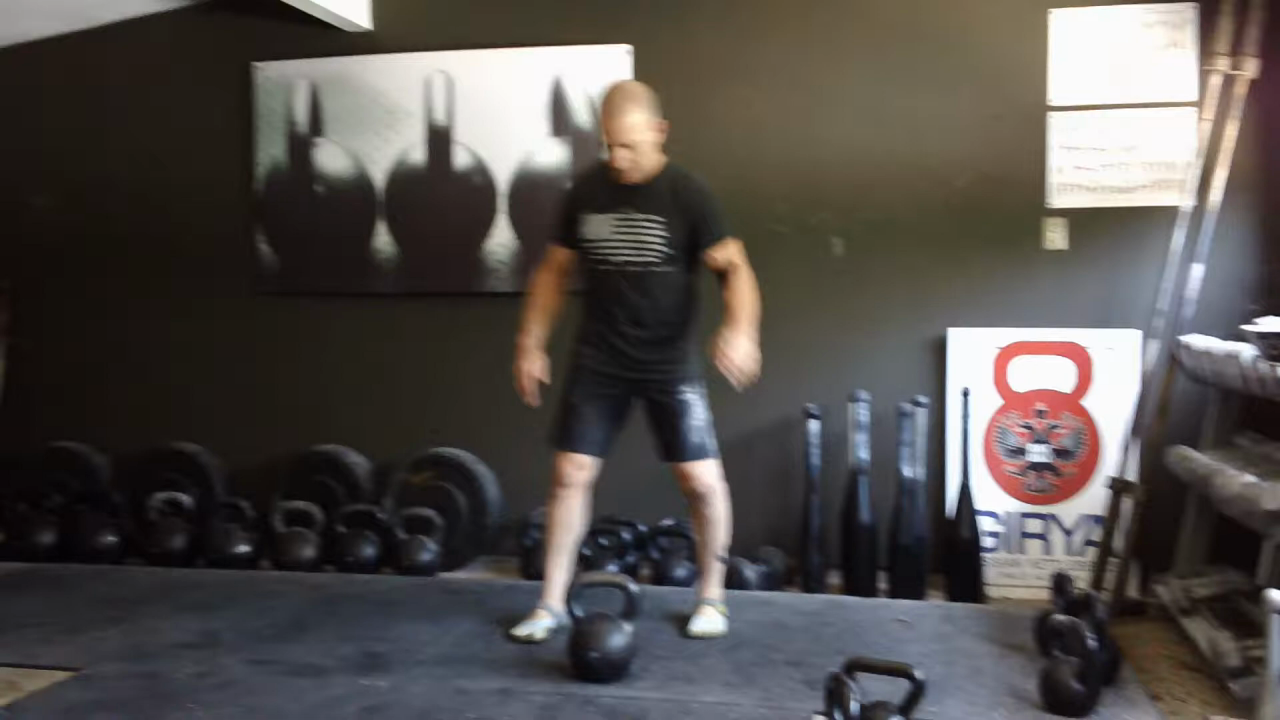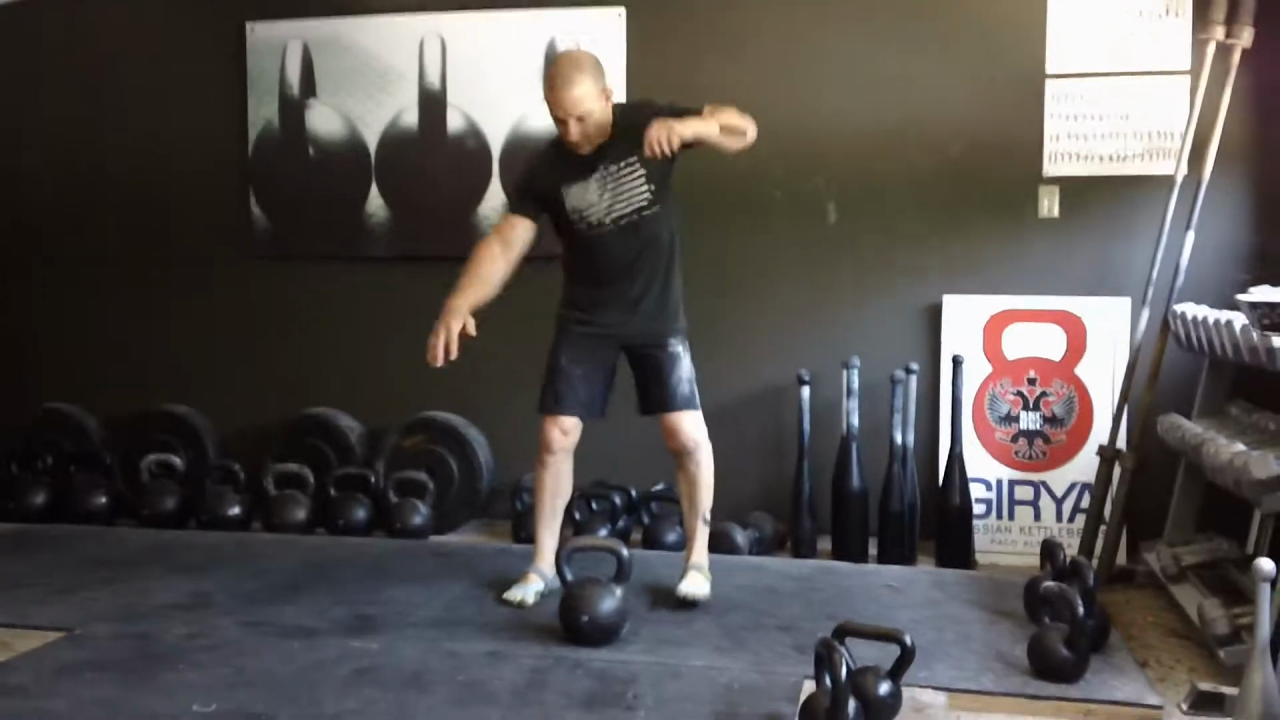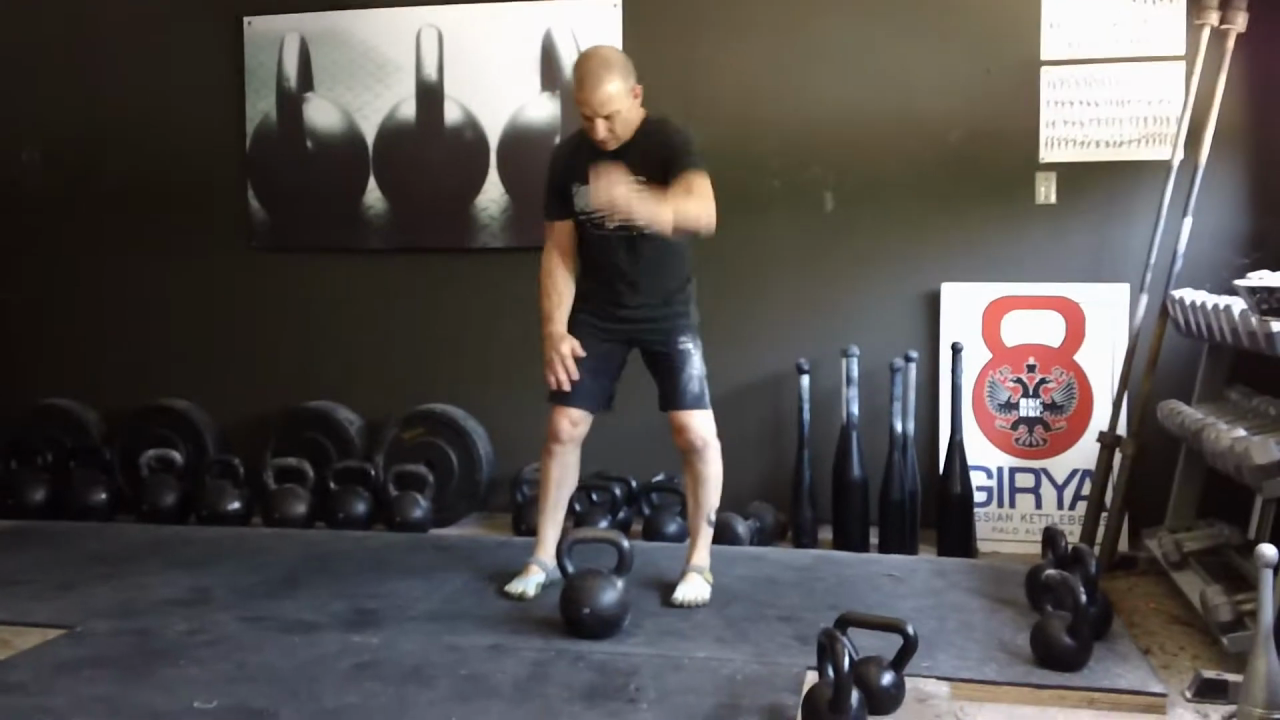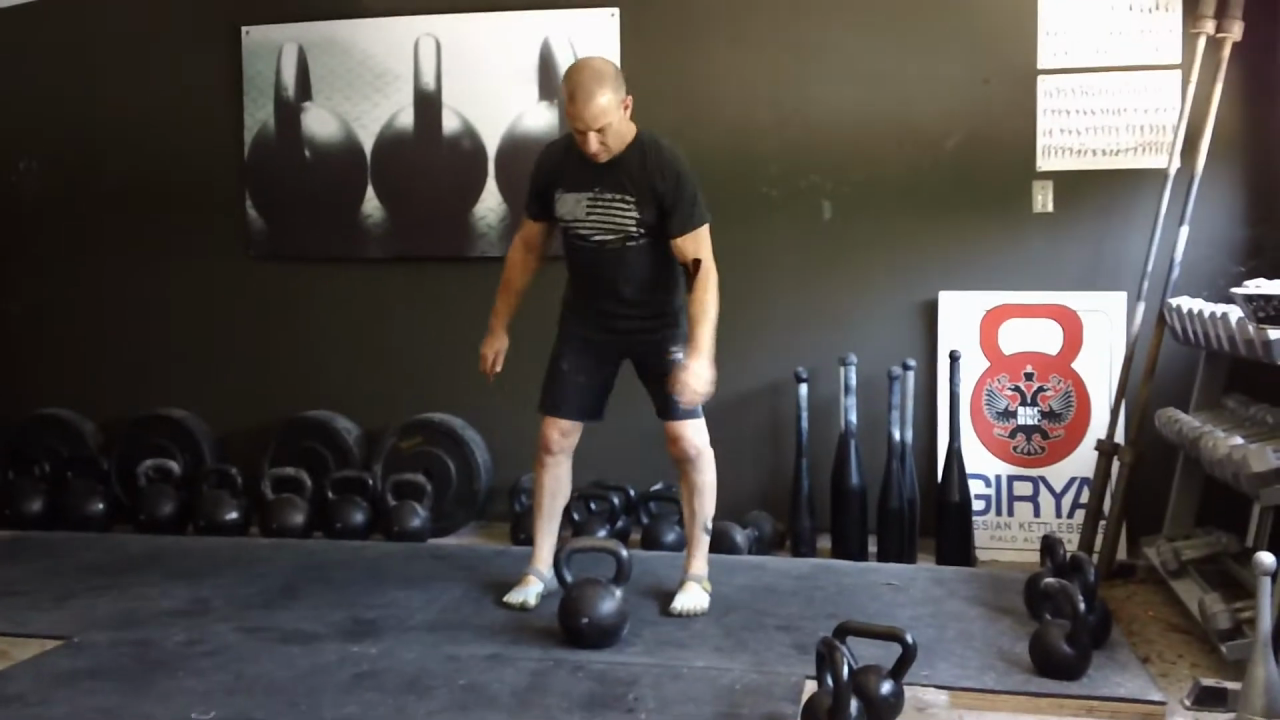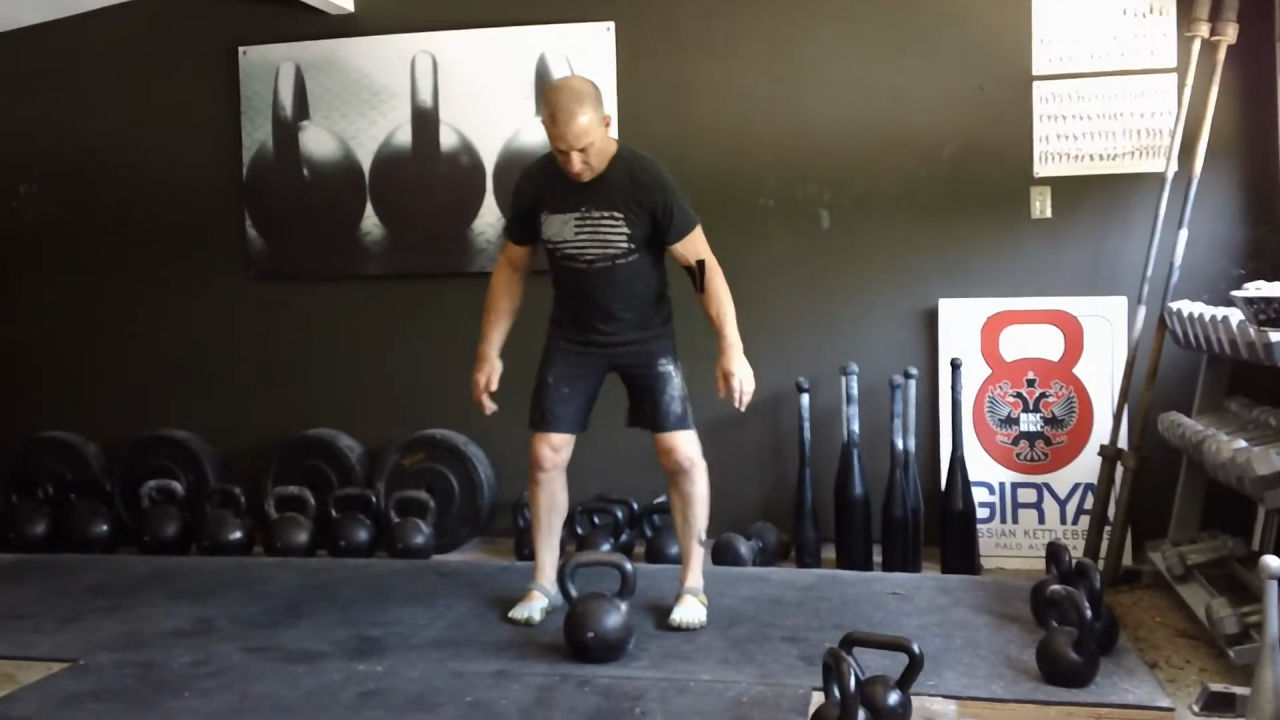
dt=0.3s
person 1, frame 1
left shoulder: (688, 195)
right shoulder: (586, 191)
left elbow: (736, 270)
right elbow: (554, 270)
left wrist: (741, 330)
right wrist: (530, 346)
left hip: (671, 362)
right hip: (598, 358)
left knee: (702, 479)
right knee: (569, 475)
left ankle: (711, 595)
right ankle: (552, 602)
person 1, frame 2
left shoulder: (645, 122)
right shoulder: (547, 167)
left elbow: (742, 131)
right elbow: (506, 243)
left wrist: (690, 126)
right wrist: (458, 305)
left hip: (656, 315)
right hip: (586, 319)
left knee: (687, 435)
right knee: (556, 437)
left ankle: (697, 559)
right ankle: (543, 566)
person 1, frame 3
left shoulder: (668, 142)
right shoulder: (567, 157)
left elbow: (701, 213)
right elbow: (558, 251)
left wrist: (636, 202)
right wrist: (556, 332)
left hip: (665, 309)
right hip: (597, 312)
left knee: (695, 433)
right knee: (563, 429)
left ankle: (698, 563)
right ankle: (544, 558)
person 1, frame 4
left shoulder: (664, 168)
right shoulder: (553, 162)
left elbow: (701, 266)
right elbow: (528, 245)
left wrist: (701, 351)
right wrist: (498, 327)
left hip: (658, 325)
right hip: (584, 322)
left knee: (689, 442)
right knee: (553, 440)
left ankle: (697, 572)
right ankle: (540, 568)
person 1, frame 5
left shoulder: (646, 179)
right shoulder: (534, 183)
left elbow: (701, 264)
right elbow: (510, 268)
left wrist: (732, 348)
right wrist: (489, 352)
left hip: (646, 336)
right hip: (572, 338)
left knee: (681, 455)
right knee: (546, 455)
left ankle: (692, 585)
right ankle: (545, 583)
